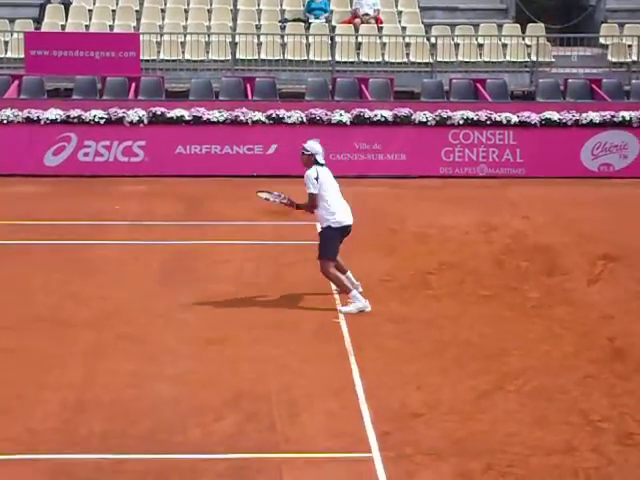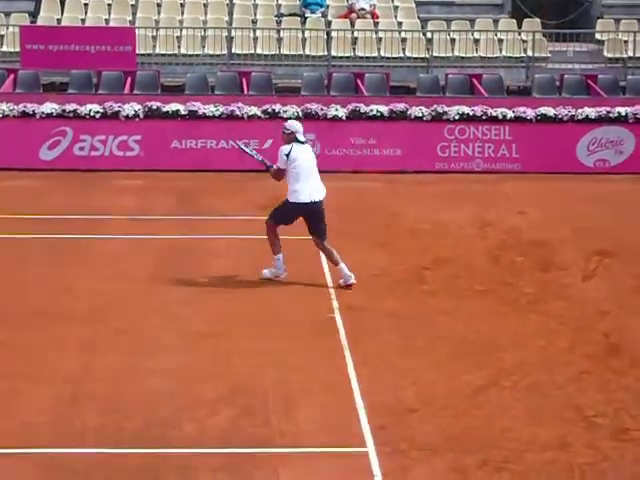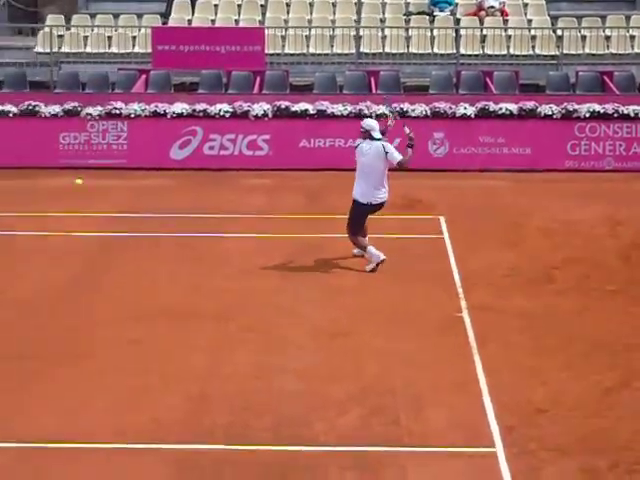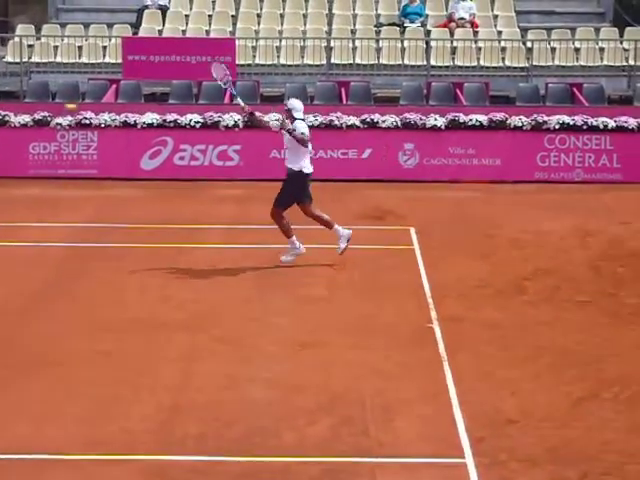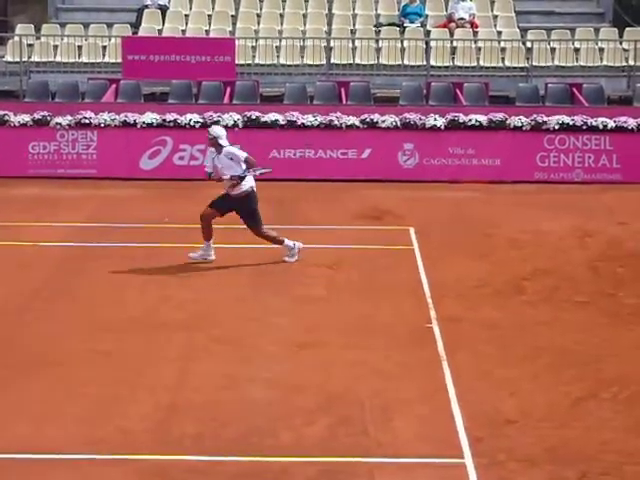
dt=0.4s
person 1, frame 1
left shoulder: (311, 174)
right shoulder: (324, 170)
left elbow: (312, 205)
left wrist: (296, 205)
right wrist: (308, 207)
left hip: (333, 224)
right hip: (345, 220)
left knee: (327, 269)
right knee: (329, 255)
left ankle: (359, 301)
right ankle: (353, 283)
person 1, frame 2
left shoulder: (285, 150)
right shoulder: (308, 148)
left elbow: (278, 177)
left wrist: (270, 168)
left hip: (297, 201)
right hip: (317, 201)
left knee: (270, 225)
right knee: (321, 242)
left ankle: (278, 268)
right ankle: (346, 274)
person 1, frame 3
left shoulder: (359, 144)
right shoulder: (385, 147)
right elbow: (403, 164)
left wrist: (382, 132)
right wrist: (410, 146)
left hip: (362, 198)
right hip: (380, 199)
left knee: (354, 234)
right knee: (360, 219)
left ankle: (375, 255)
right ankle: (366, 249)
person 1, frame 4
left shoulder: (299, 124)
right shoulder: (289, 124)
left elbow: (305, 141)
right elbow: (261, 122)
left wrist: (290, 131)
right wrist: (251, 114)
left hip: (298, 175)
right hip: (297, 174)
left knee: (276, 213)
right knee: (309, 211)
left ankle: (295, 247)
right ankle: (342, 234)
person 1, frame 5
left shoulder: (231, 151)
right shoulder: (212, 154)
left elbow: (252, 163)
right elbow: (208, 174)
left wrist: (239, 180)
right wrist: (217, 177)
left hip: (246, 195)
right hip: (230, 195)
left knee: (259, 231)
right knee: (205, 216)
left ankle: (293, 246)
right ankle: (207, 251)
